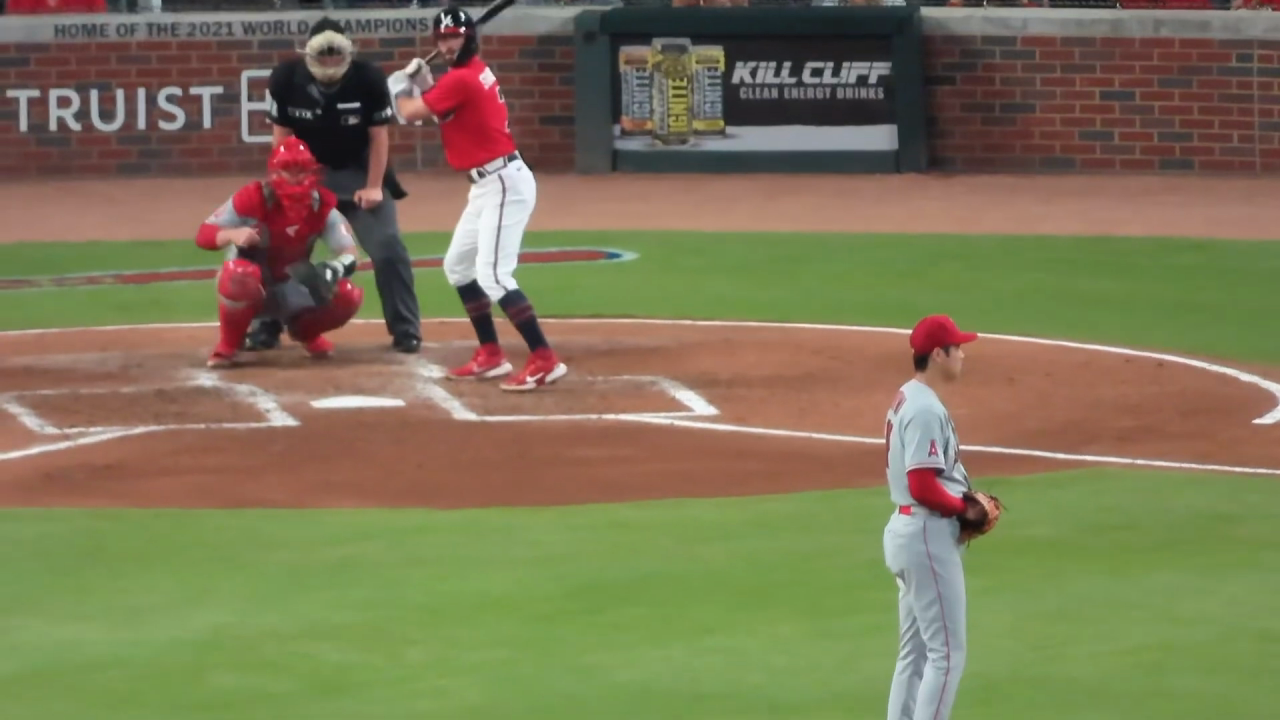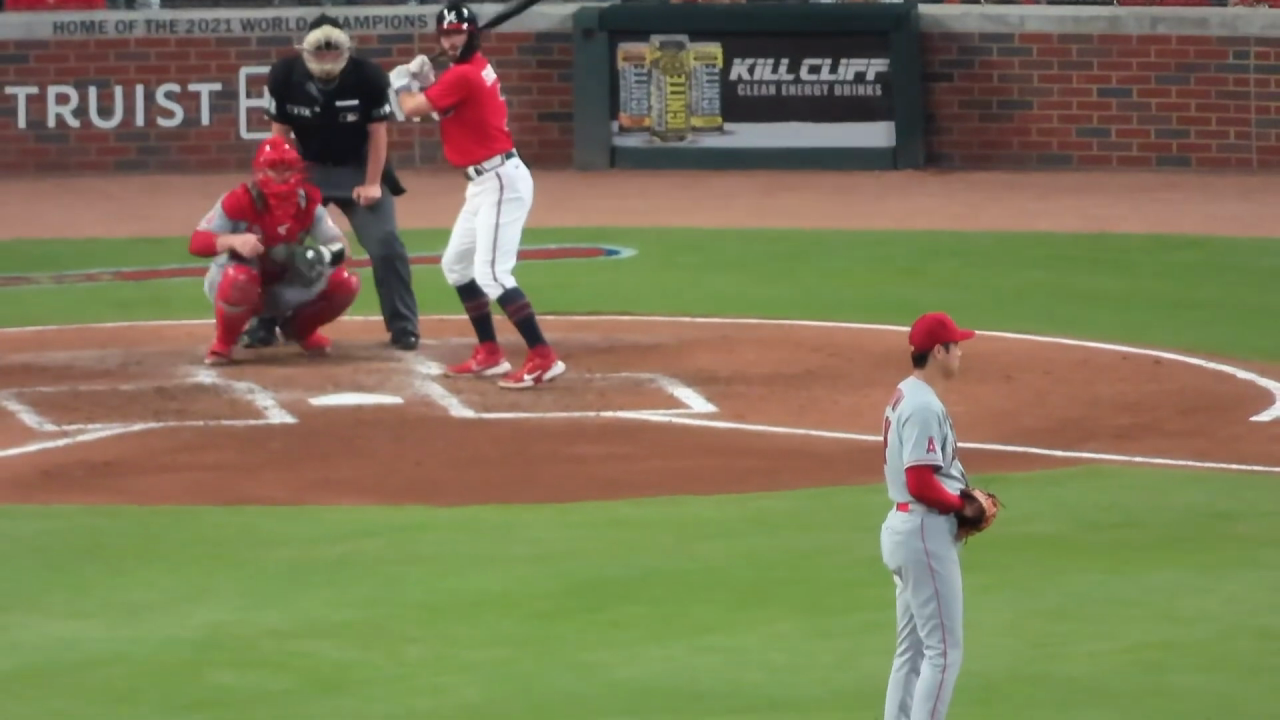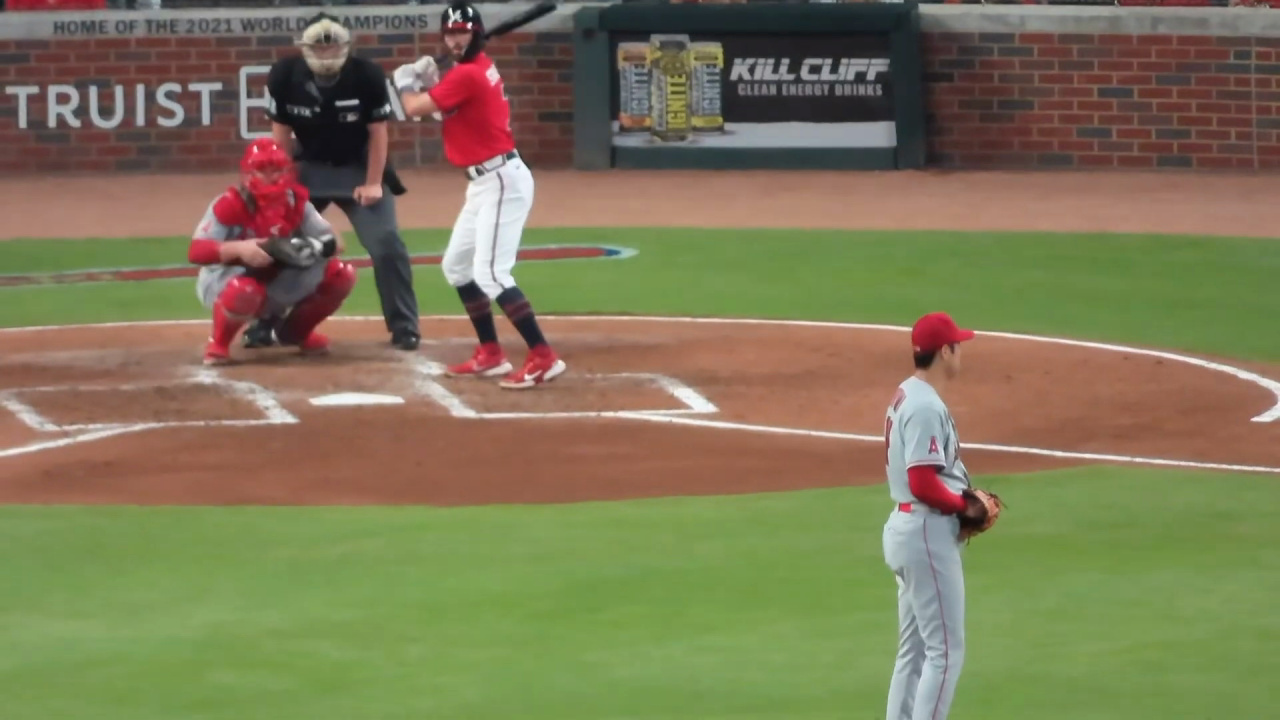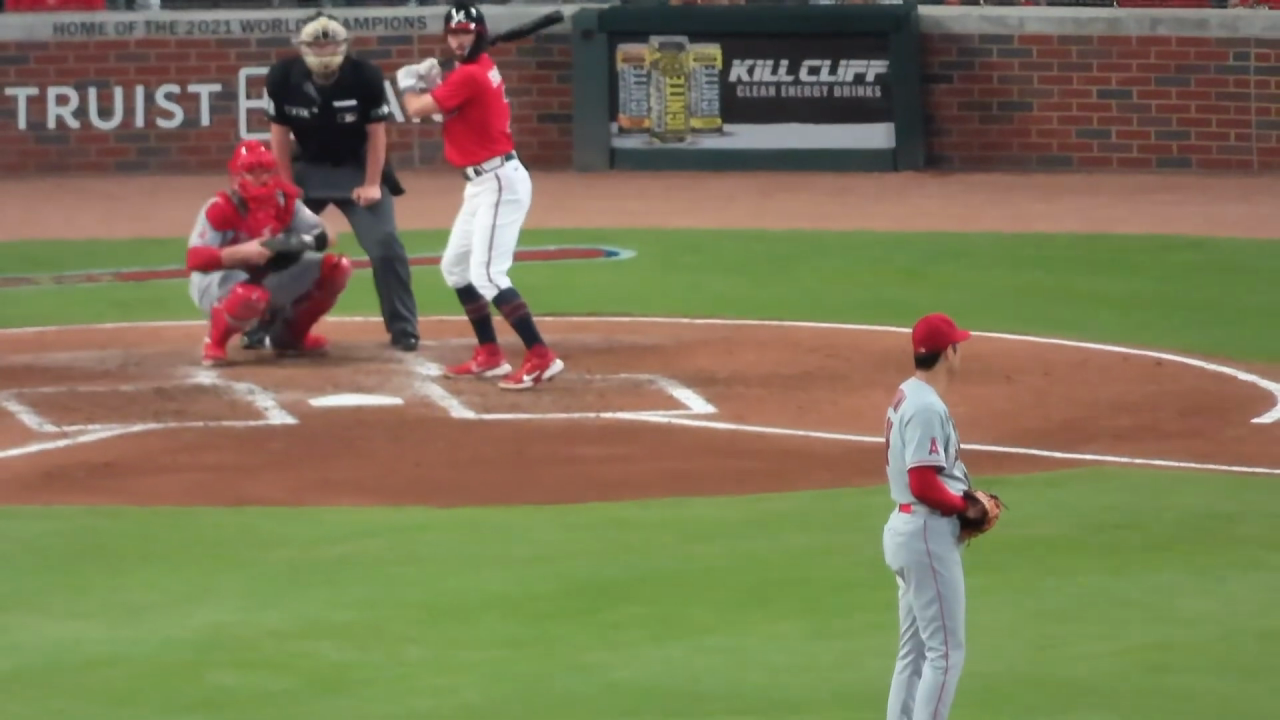
dt=0.1s
person 1, frame 1
left shoulder: (907, 399)
right shoulder: (926, 409)
right elbow: (923, 486)
left wrist: (962, 504)
right wrist: (965, 508)
left hip: (909, 530)
right hip: (927, 535)
left knee: (916, 651)
right knee: (947, 650)
person 1, frame 2
left shoulder: (904, 395)
right shoulder: (925, 406)
right elbow: (921, 484)
left wrist: (957, 501)
right wrist: (962, 505)
left hip: (907, 526)
right hip: (924, 532)
left knee: (913, 648)
right knee: (944, 648)
person 1, frame 3
left shoulder: (906, 395)
right shoulder: (927, 406)
right elbow: (923, 484)
left wrist: (959, 501)
right wrist: (965, 506)
left hip: (908, 526)
right hip: (927, 532)
left knee: (915, 649)
right knee: (945, 649)
person 1, frame 4
left shoulder: (906, 396)
right shoulder: (927, 406)
right elbow: (924, 484)
left wrist: (959, 503)
right wrist: (966, 507)
left hip: (909, 527)
right hip: (927, 533)
left knee: (915, 650)
right knee: (946, 650)
person 2, frame 1
left shoulder: (461, 78)
right shoulder: (473, 71)
left elbow: (410, 113)
right elbow: (445, 105)
left wrist: (399, 87)
right wrist: (425, 84)
left hip: (504, 184)
right hip: (490, 184)
left knee: (492, 275)
right knee: (458, 265)
left ankle: (544, 360)
right ankle: (490, 356)
person 2, frame 2
left shoulder: (463, 74)
right shoulder: (474, 67)
left elbow: (411, 108)
right elbow: (447, 104)
left wrist: (401, 83)
right wrist: (427, 81)
left hip: (501, 180)
right hip: (486, 181)
left knee: (491, 273)
right knee: (456, 264)
left ankle: (543, 357)
right ankle: (489, 354)
person 2, frame 3
left shoulder: (468, 74)
right shoulder: (476, 68)
left elbow: (415, 108)
right elbow: (448, 103)
left wrist: (404, 83)
right wrist: (431, 82)
left hip: (501, 181)
right hip: (486, 182)
left knee: (490, 274)
right knee: (456, 265)
left ankle: (543, 357)
right ankle: (490, 355)
person 2, frame 4
left shoulder: (470, 74)
right shoulder: (478, 68)
left elbow: (417, 109)
right elbow: (451, 107)
left wrist: (408, 83)
right wrist: (433, 83)
left hip: (498, 181)
right hip: (483, 182)
left knee: (486, 275)
right knee: (455, 267)
left ankle: (541, 357)
right ankle: (489, 355)
person 3, frame 1
left shoulder: (370, 78)
right shoulder: (285, 78)
left elbow: (378, 136)
right elbow: (282, 134)
left wrist: (374, 187)
left hip: (358, 171)
left knee: (387, 248)
left ankle: (406, 329)
right ankle: (266, 326)
person 3, frame 2
left shoulder: (368, 76)
right shoulder: (284, 75)
left elbow: (378, 132)
right elbow: (280, 132)
left wrist: (372, 183)
left hip: (357, 168)
right hip: (308, 168)
left knee: (386, 245)
left ankle: (404, 326)
right ankle: (264, 324)
person 3, frame 3
left shoulder: (368, 75)
right shoulder: (284, 75)
left elbow: (378, 132)
right elbow: (281, 132)
left wrist: (374, 183)
left hip: (358, 168)
right hip: (308, 168)
left knee: (387, 245)
left ankle: (405, 326)
right ankle: (264, 323)
person 3, frame 4
left shoulder: (365, 76)
right shoulder: (282, 76)
left elbow: (376, 134)
right elbow: (280, 133)
left wrist: (372, 184)
right wrist: (287, 184)
left hip: (357, 169)
right hip: (307, 169)
left knee: (385, 246)
left ankle: (404, 327)
person 4, frame 1
left shoulder: (322, 205)
right shoulder: (251, 199)
left elbow: (350, 253)
right elbow: (203, 235)
left wrist: (334, 269)
right wrist: (232, 235)
left hip: (291, 287)
right hip: (248, 286)
left knee: (349, 296)
right knee: (238, 272)
left ankle: (305, 331)
right ankle: (228, 345)
person 4, frame 2
left shoulder: (307, 201)
right shoulder: (238, 201)
left elbow: (342, 247)
right elbow: (197, 243)
left wrist: (319, 254)
right wrist: (235, 241)
left hip: (283, 284)
right hip: (231, 285)
left knee: (346, 284)
right knee: (240, 279)
left ankle: (298, 329)
right ankle: (223, 342)
person 4, frame 3
left shoulder: (295, 200)
right shoulder: (229, 205)
left elbow: (334, 241)
right elbow: (195, 252)
right wrist: (238, 248)
left hip: (275, 283)
right hip: (224, 287)
left knee: (344, 276)
right knee: (246, 291)
left ankle: (295, 331)
right ankle: (219, 343)
person 4, frame 4
left shoulder: (285, 199)
right shoulder: (220, 209)
left elbow: (325, 235)
right elbow: (194, 260)
right wrist: (243, 252)
left hip: (267, 279)
left knee: (338, 268)
right knee: (251, 297)
left ankle: (290, 335)
right ankle: (215, 342)
